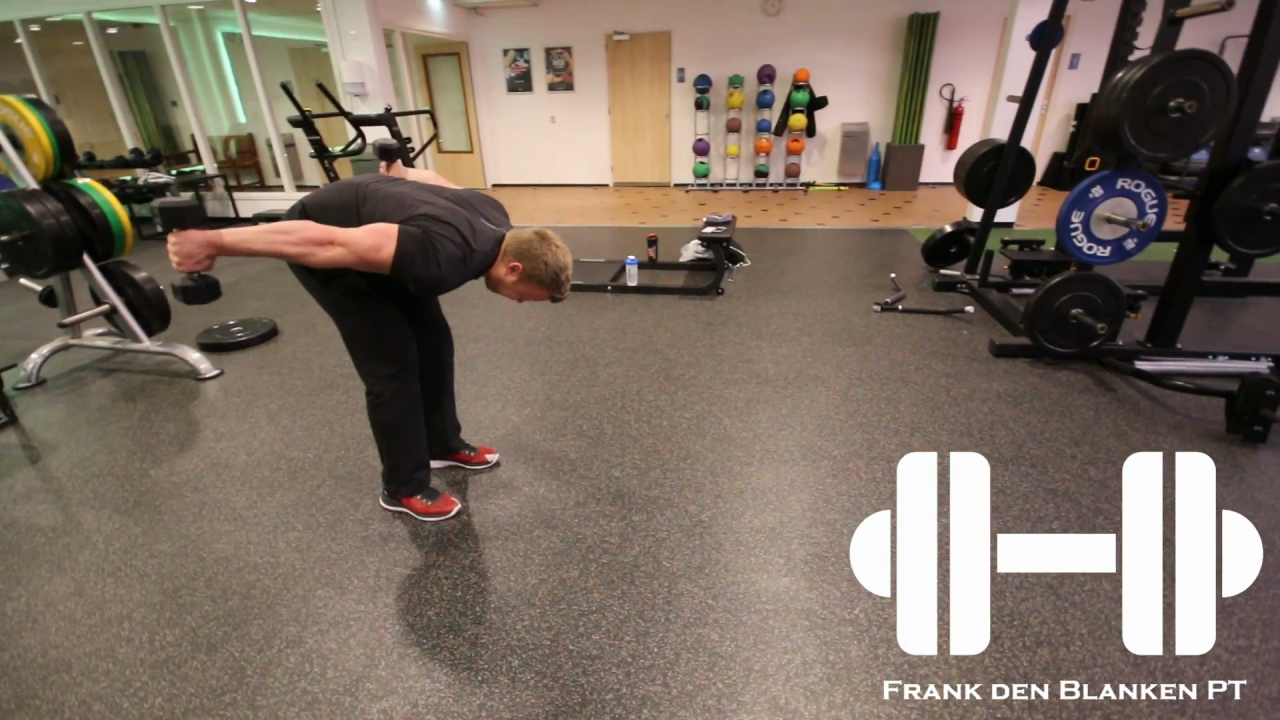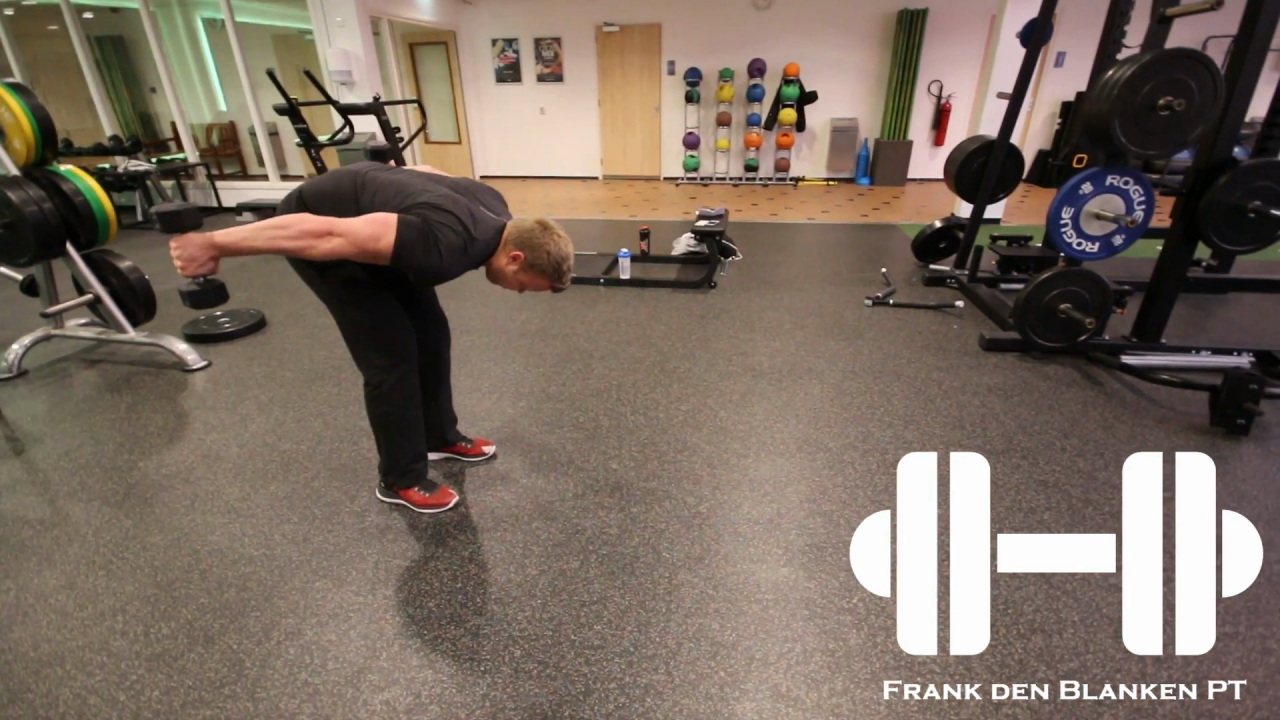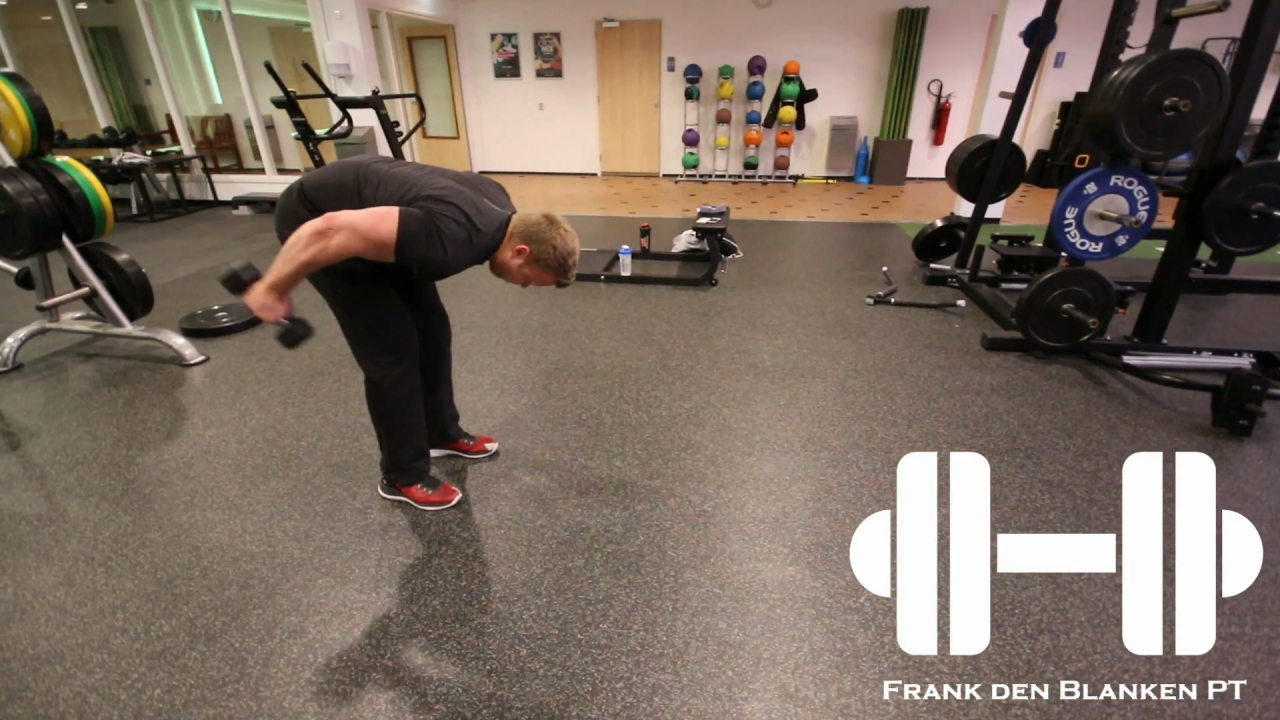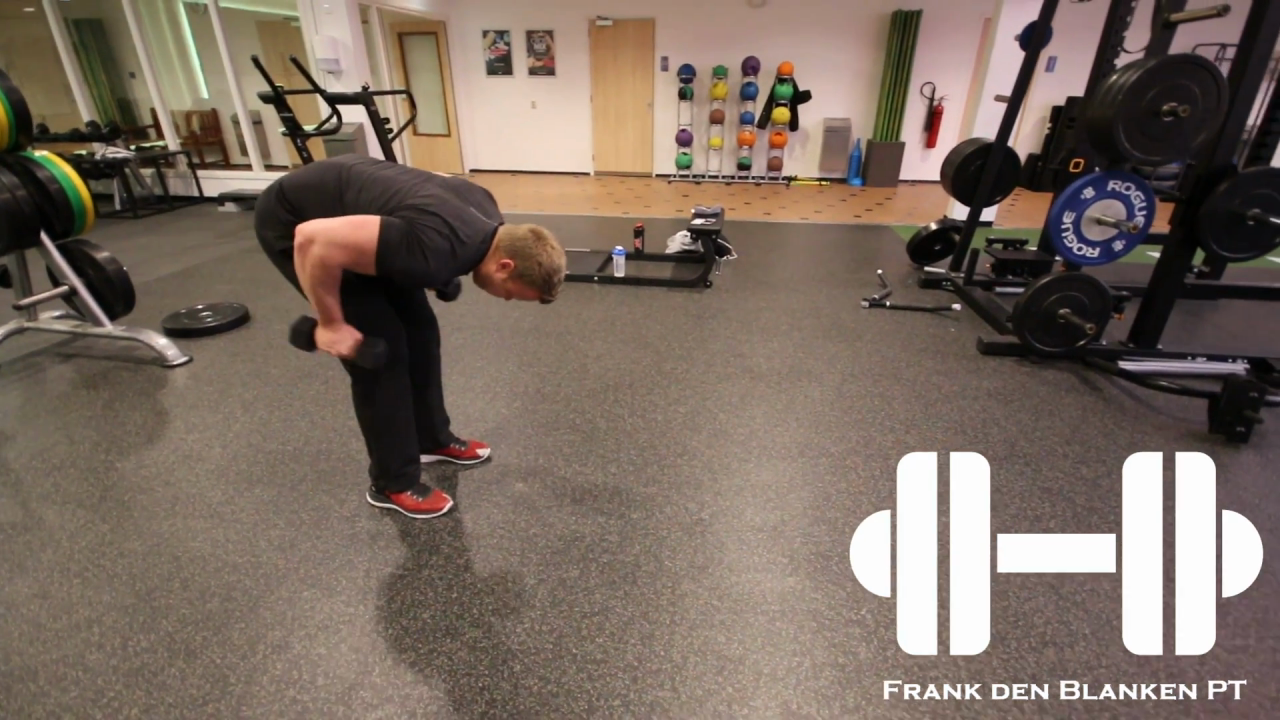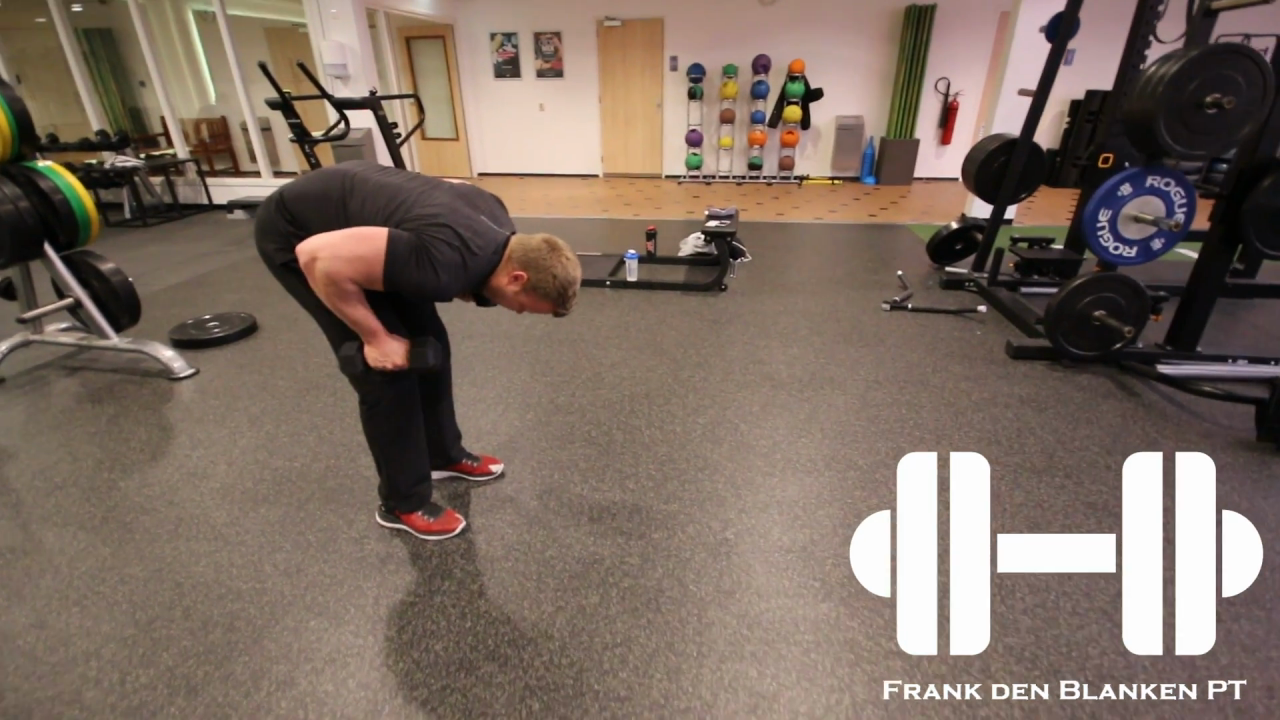
dt=0.4s
person 1, frame 1
left shoulder: (494, 221)
right shoulder: (443, 259)
left elbow: (427, 177)
right elbow: (325, 243)
left wrist: (396, 171)
right wrist: (212, 244)
left hip: (364, 213)
right hip: (321, 232)
left knee: (433, 341)
right knee: (393, 362)
left ankle: (443, 444)
right ankle: (405, 488)
person 1, frame 2
left shoulder: (494, 212)
right shoulder: (445, 247)
left elbow: (433, 171)
right elbow: (324, 234)
left wrist: (391, 170)
right wrist: (213, 246)
left hip: (360, 204)
right hip: (315, 222)
left knee: (430, 332)
right knee: (392, 353)
left ankle: (439, 437)
right ankle: (401, 480)
person 1, frame 3
left shoulder: (499, 208)
right shoulder: (450, 243)
right elbow: (333, 230)
right wrist: (273, 291)
left hip: (363, 206)
right hip: (311, 215)
left knee: (430, 329)
right knee: (392, 348)
left ankle: (441, 434)
right ankle: (404, 477)
person 1, frame 4
left shoulder: (485, 216)
right shoulder: (434, 252)
left elbow: (439, 181)
right elbow: (313, 239)
right wrist: (332, 324)
left hip: (341, 200)
right hip: (292, 219)
left knee: (418, 329)
right knee: (383, 347)
left ankle: (432, 439)
right ankle: (393, 483)
person 1, frame 5
left shoulder: (496, 223)
right shoulder: (444, 264)
left elbow: (451, 184)
right elbow: (317, 256)
right wrist: (375, 337)
right hip: (294, 231)
left knee: (427, 342)
right knee: (389, 367)
left ankle: (444, 454)
right ankle: (404, 503)
